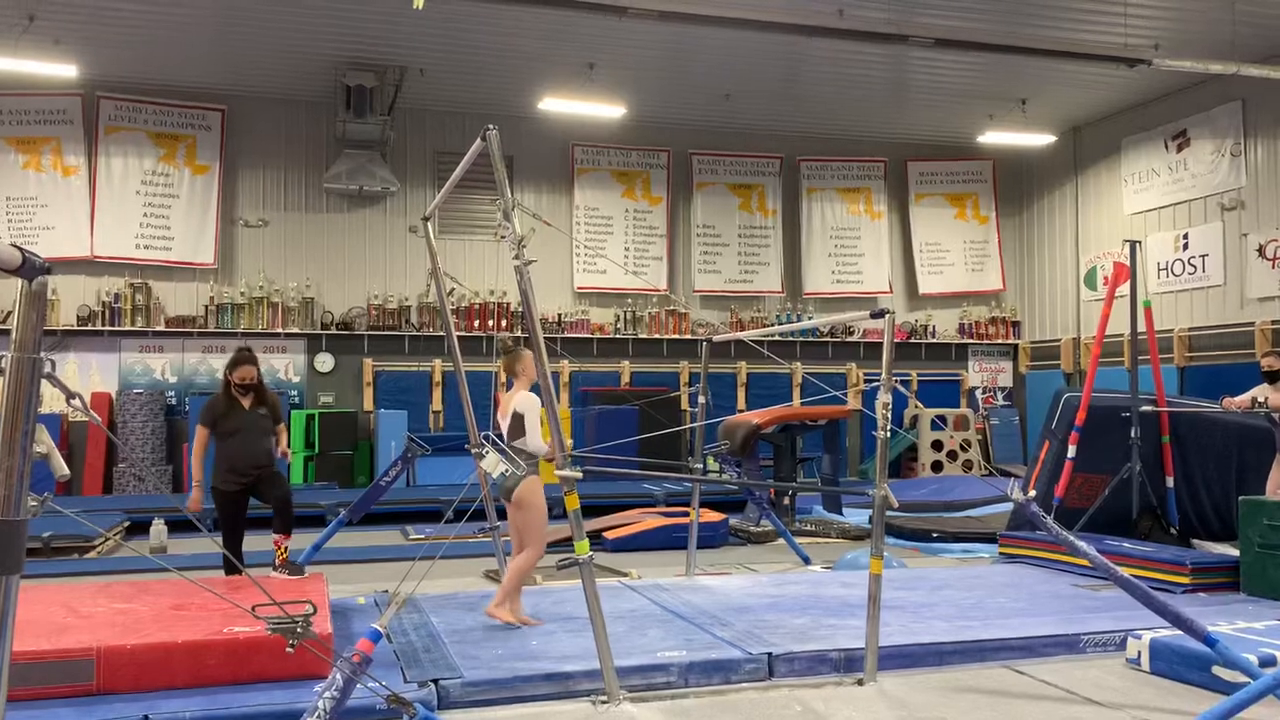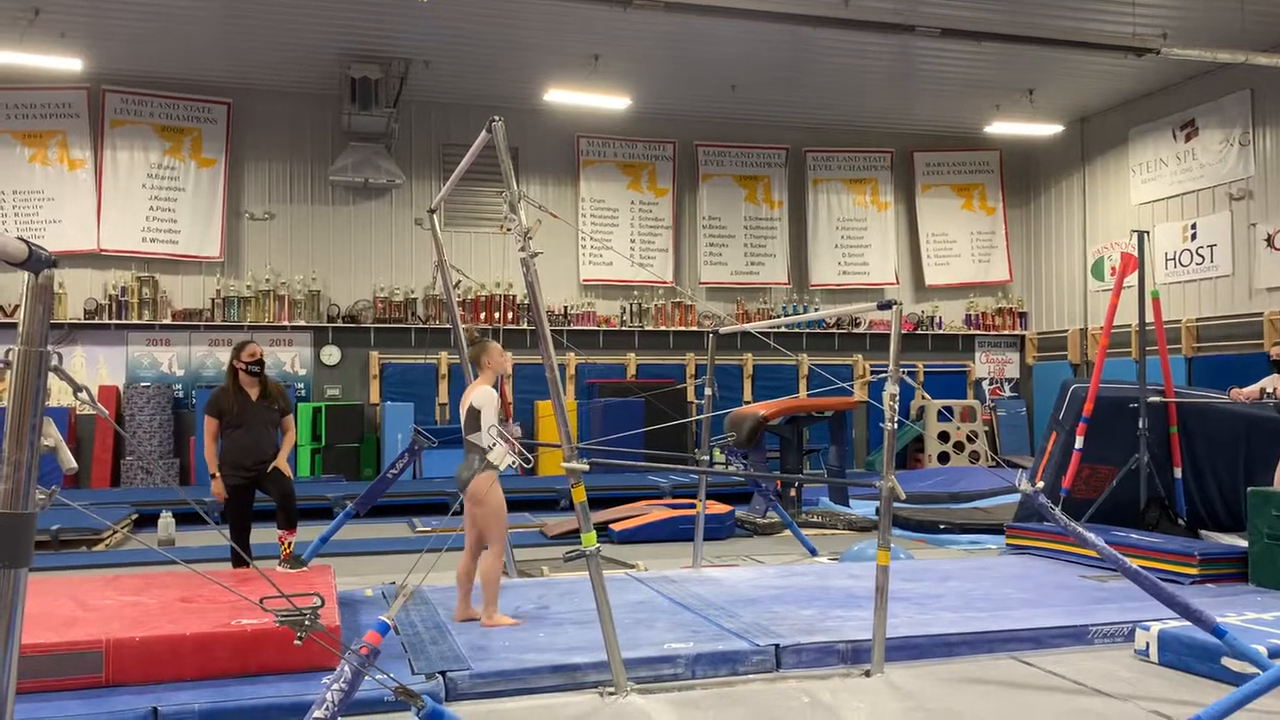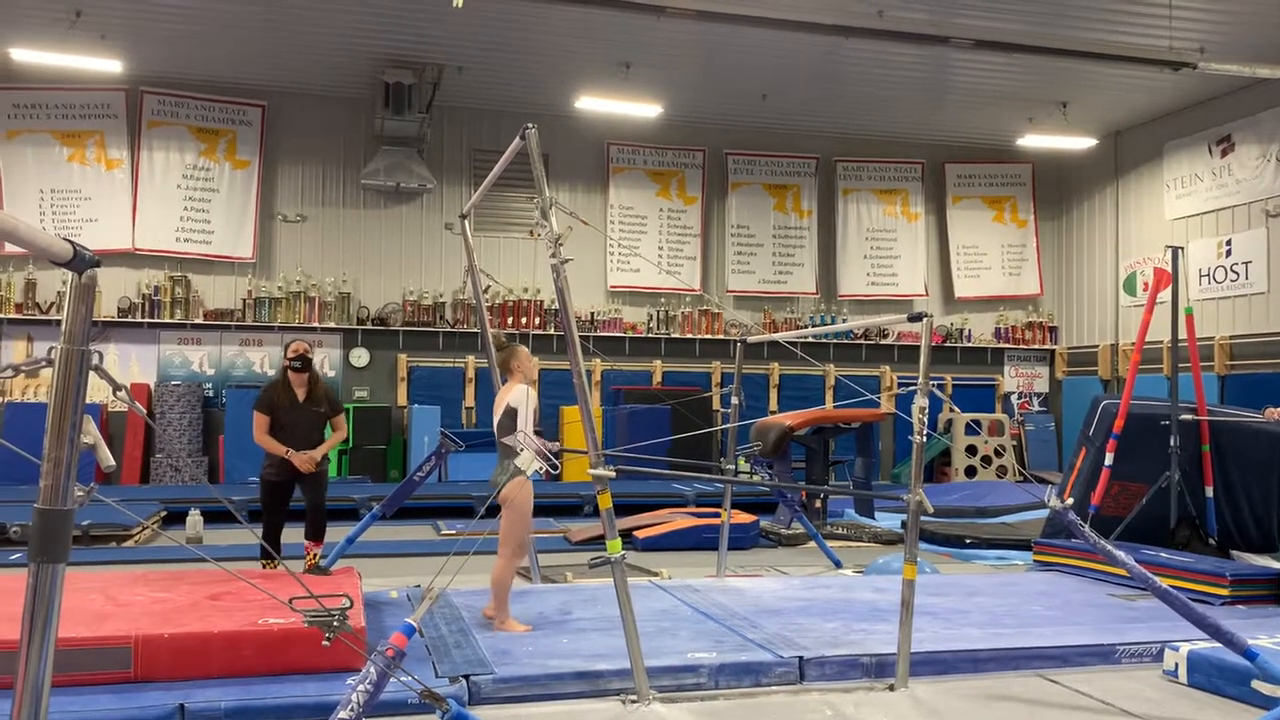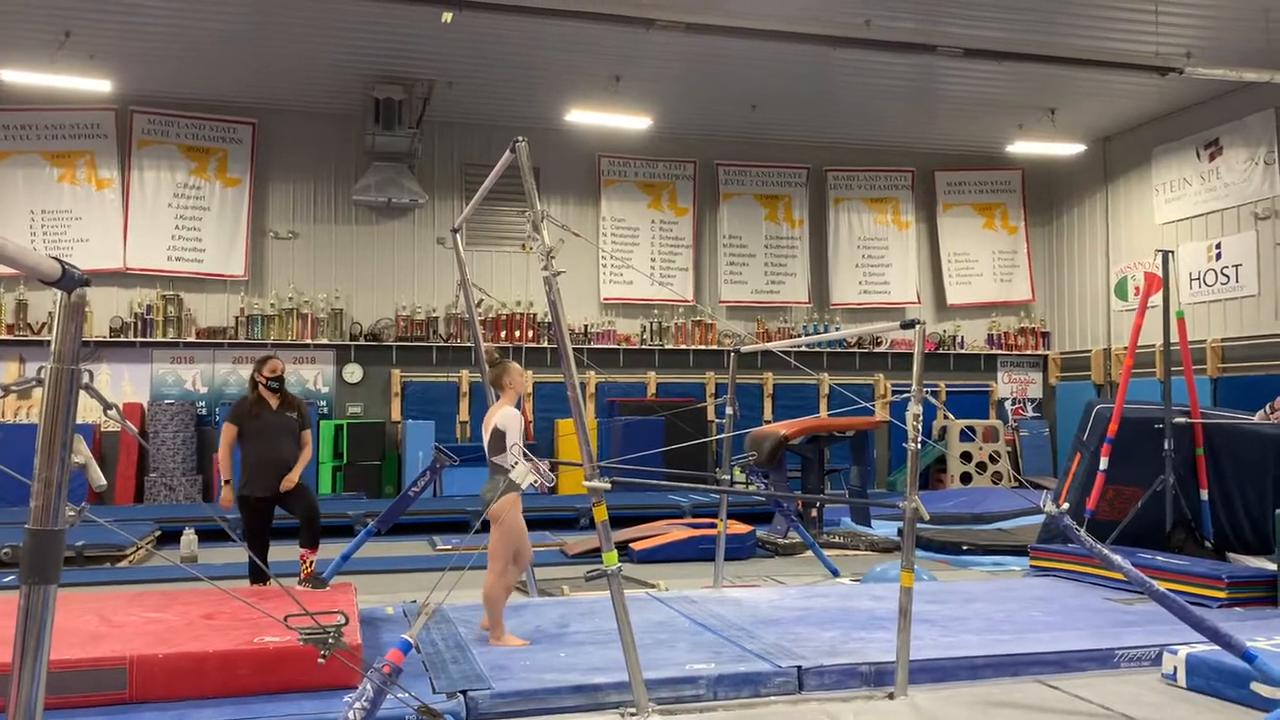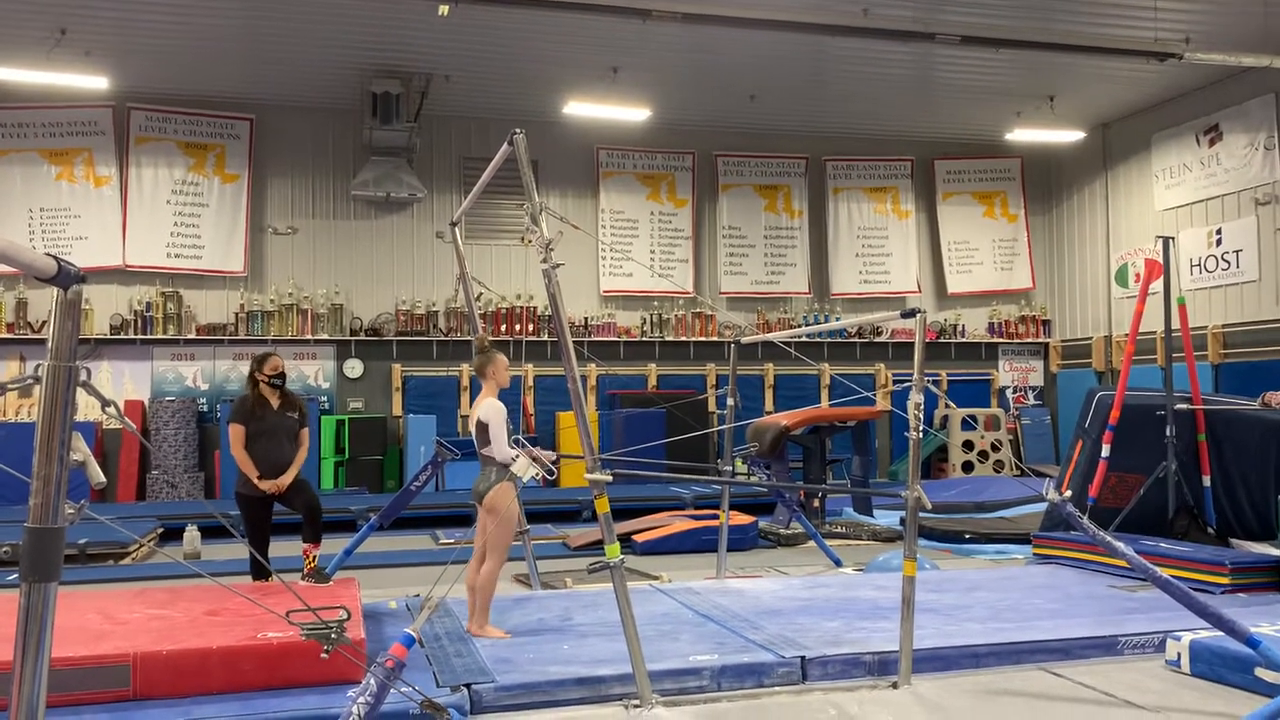
dt=1s
person 1, frame 1
left shoulder: (505, 402)
right shoulder: (529, 399)
right elbow: (535, 445)
left wrist: (548, 448)
right wrist: (552, 452)
left hip: (508, 477)
right hip: (525, 479)
left knee: (520, 550)
right knee: (535, 549)
left ankle: (516, 611)
right ankle: (497, 603)
person 1, frame 2
left shoulder: (470, 392)
right shoulder: (487, 394)
right elbow: (491, 444)
left wrist: (505, 440)
right wrist: (508, 454)
left hip: (468, 472)
right hip: (481, 475)
left knee: (474, 546)
right knee: (496, 546)
left ankle: (464, 608)
right ankle: (490, 612)
person 1, frame 3
left shoulder: (504, 394)
right shoulder: (525, 392)
right elbow: (525, 441)
left hip: (505, 474)
right hip: (516, 477)
left knee: (519, 549)
right knee: (509, 553)
left ankle: (494, 606)
right ankle: (503, 617)
person 1, frame 4
left shoulder: (493, 413)
right shoulder: (512, 415)
right elbow: (514, 463)
left hip: (495, 490)
right hip: (505, 494)
left knee: (522, 559)
right knee: (499, 567)
left ankle: (492, 617)
right ankle: (498, 633)
person 1, frame 5
left shoulder: (479, 405)
right shoulder: (495, 407)
right elbow: (502, 453)
left hip: (485, 482)
right hip: (499, 484)
left knee: (480, 557)
right knee: (495, 559)
left ankle: (474, 620)
right ankle: (481, 624)
person 2, frame 1
left shoulder: (269, 401)
right shoulder: (215, 406)
left elbow: (280, 432)
right elbow: (198, 449)
left wrist: (282, 446)
right wrist: (197, 487)
left hip: (264, 472)
right hip: (228, 481)
left knee: (283, 499)
right knee: (232, 539)
left ankle: (281, 563)
person 2, frame 2
left shoulder: (276, 392)
right shoulder: (221, 396)
left elbow: (289, 430)
right elbow: (210, 440)
left wrist: (282, 457)
right wrist: (215, 476)
left hip: (268, 465)
right hip: (234, 473)
left knee: (287, 494)
right knee: (239, 530)
left ankle: (286, 557)
person 2, frame 3
left shoulder: (325, 392)
right shoulder: (271, 392)
left elbow: (341, 430)
right elbow: (260, 435)
left wrist: (319, 452)
right wrist: (291, 455)
left hip: (314, 464)
right hip: (277, 467)
left knee: (317, 506)
right knee: (272, 523)
left ankle: (312, 564)
person 2, frame 4
left shoulder: (296, 406)
right shoulder: (243, 407)
left elbow: (307, 446)
right elbow: (225, 447)
left wrist: (295, 473)
right wrist: (227, 484)
left hip: (287, 484)
right hip: (253, 488)
left knee: (311, 511)
right knee: (257, 546)
left ankle: (307, 574)
person 2, frame 5
left shoulder: (295, 404)
right shoulder: (244, 405)
left elbow: (303, 445)
right elbow: (237, 449)
left wrist: (290, 474)
right wrist: (259, 480)
left hip: (287, 480)
right hip: (252, 486)
left knee: (313, 505)
right knee: (258, 543)
left ankle: (310, 569)
